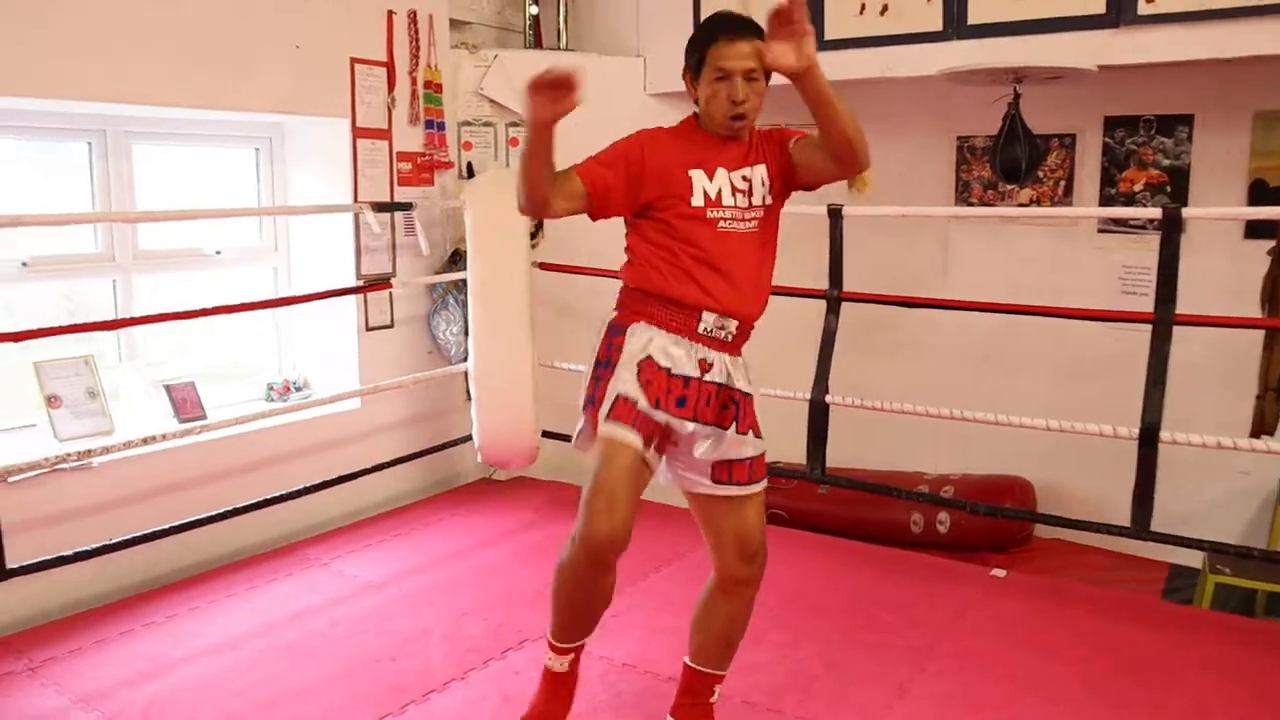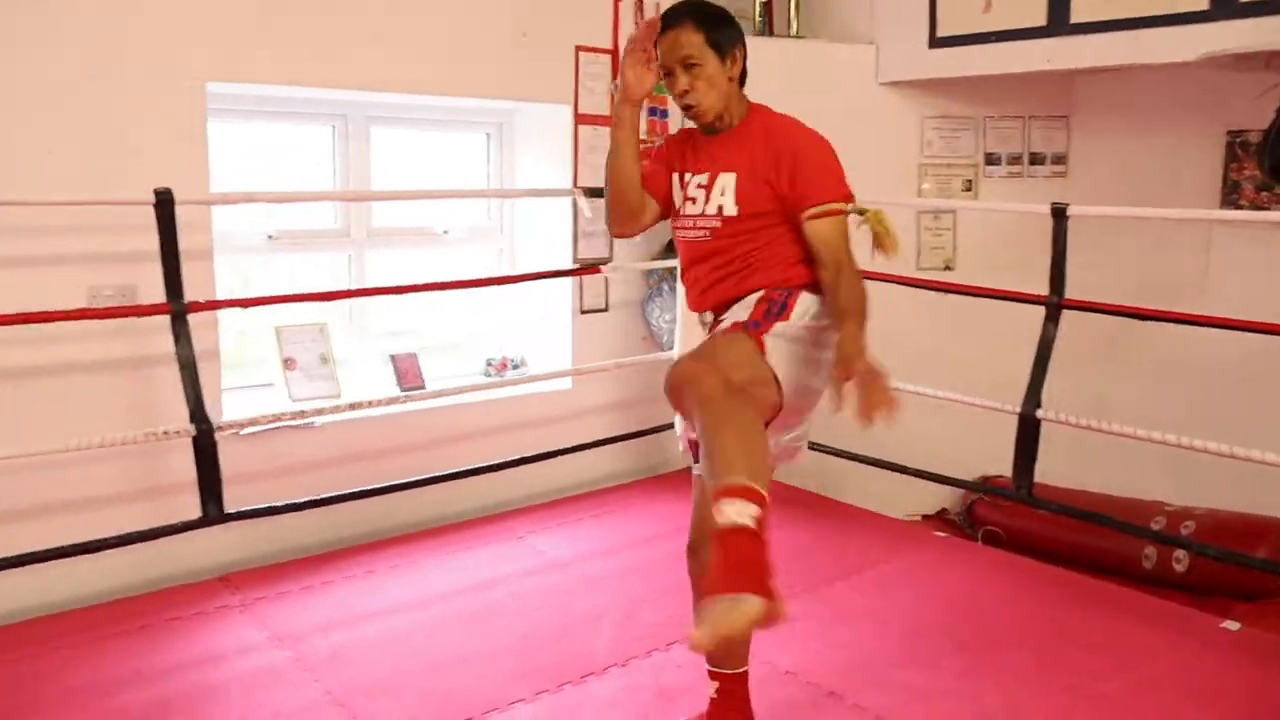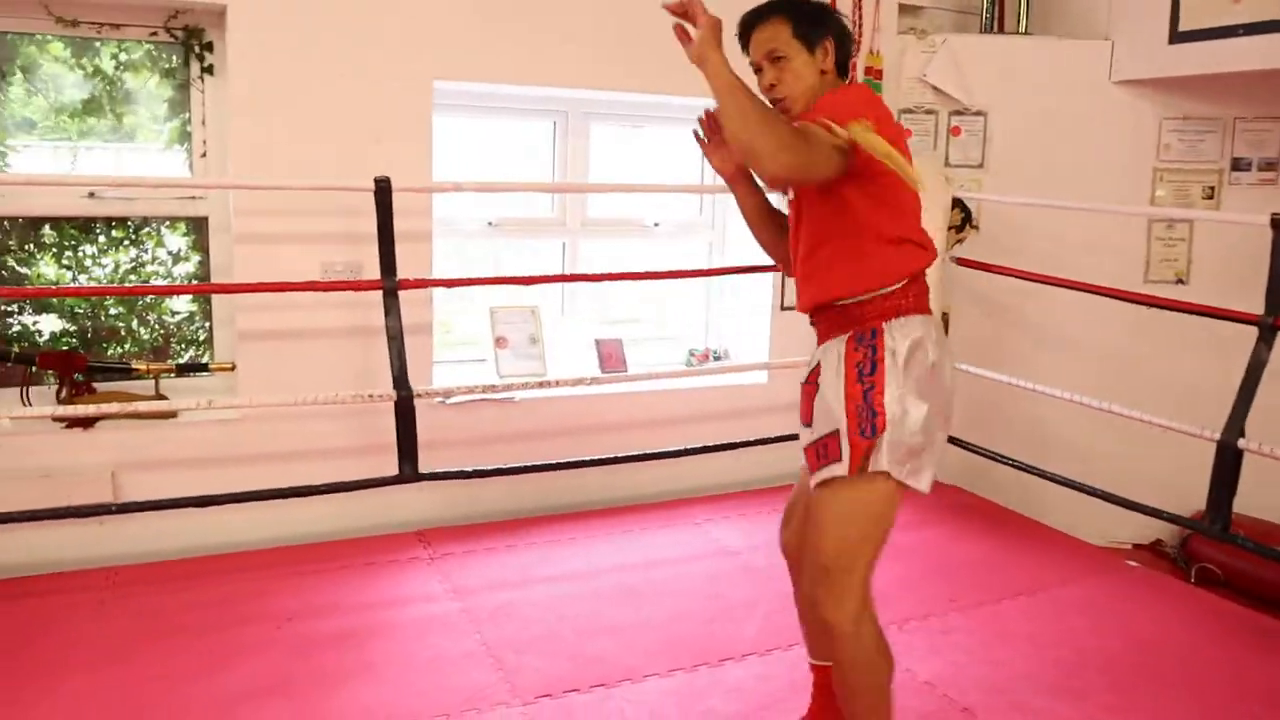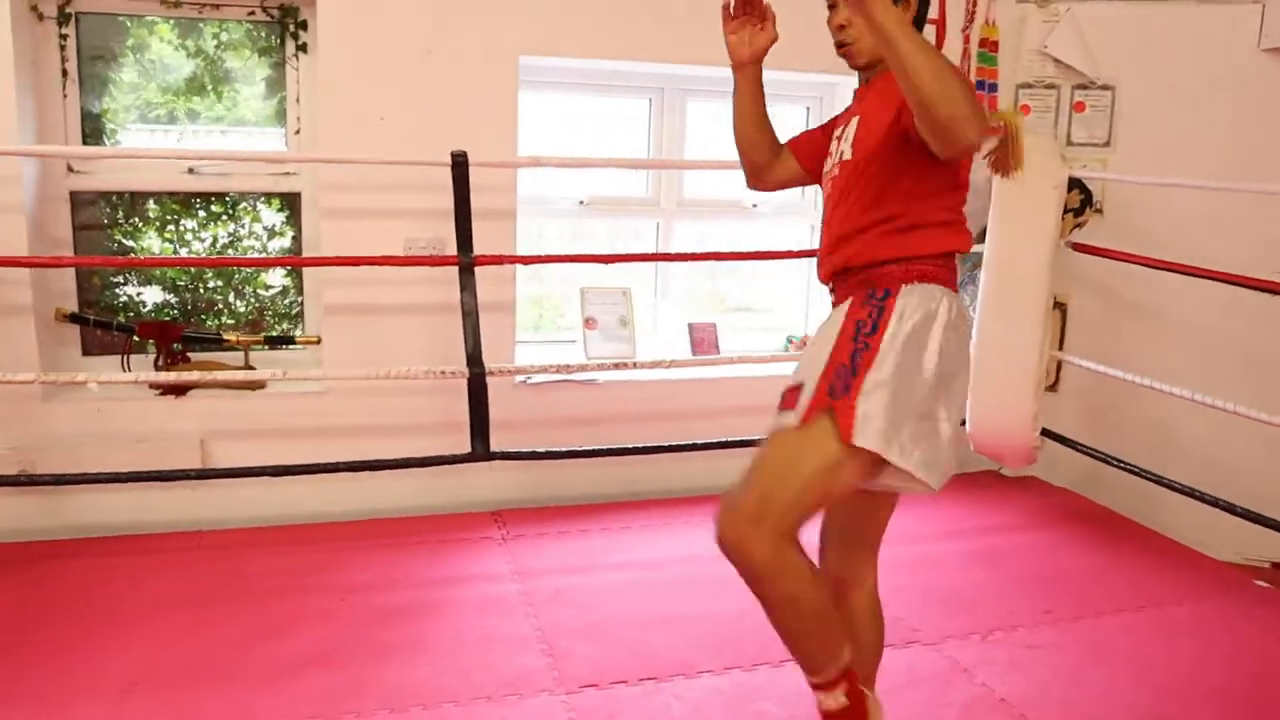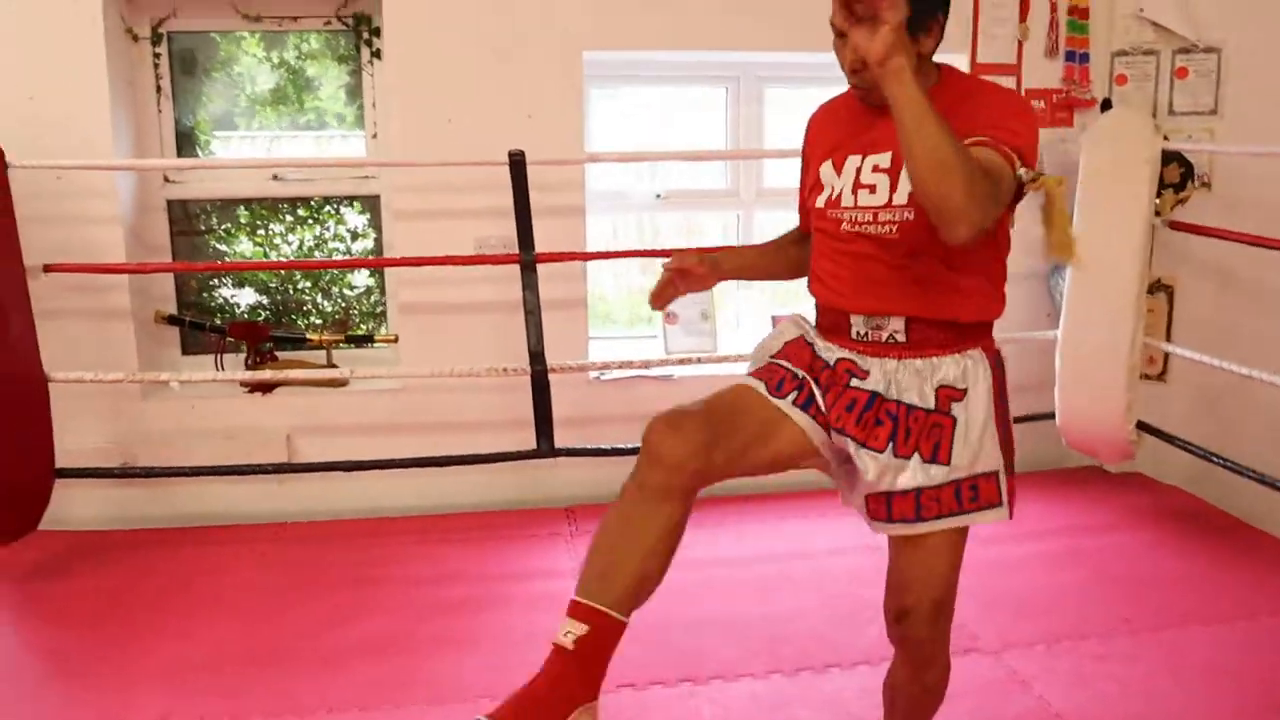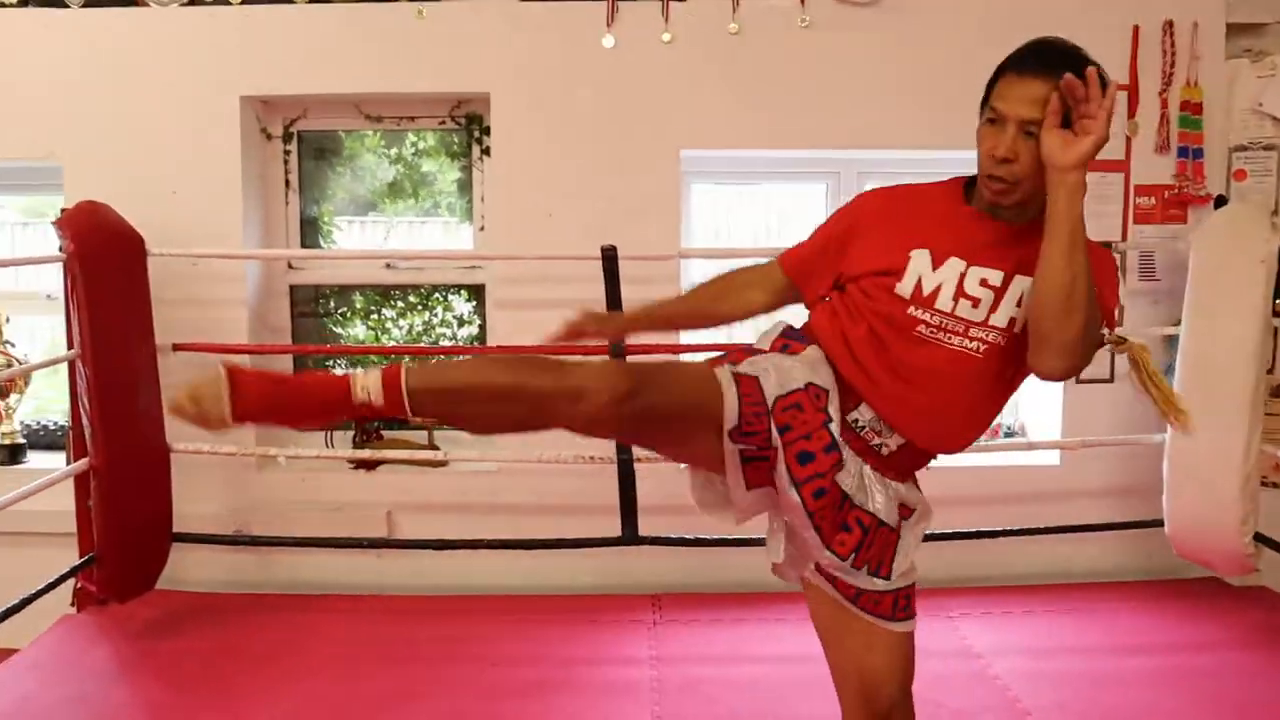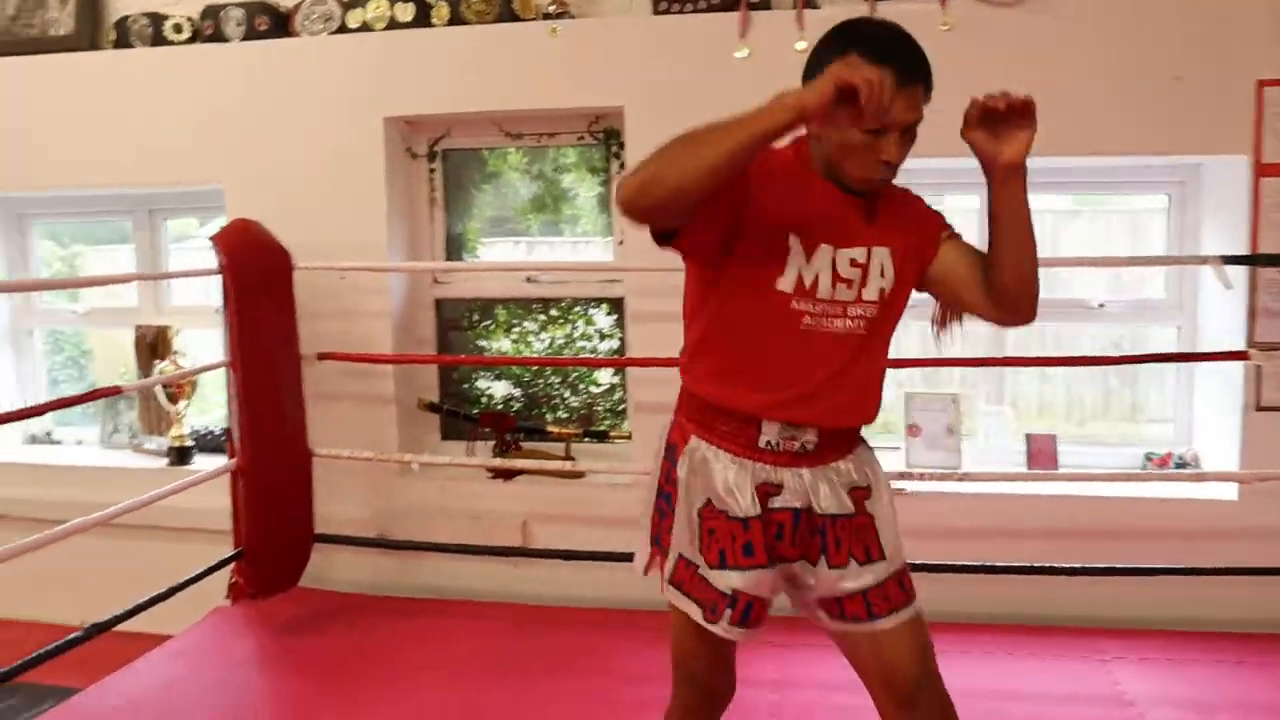
dt=0.7s
person 1, frame 1
left shoulder: (770, 152)
right shoulder: (648, 152)
left elbow: (851, 158)
right elbow: (543, 202)
left wrist: (806, 74)
right wrist: (541, 127)
left hip: (721, 369)
right hip: (651, 348)
left knee: (743, 561)
right knee: (601, 538)
person 1, frame 2
left shoulder: (792, 145)
right shoulder: (677, 154)
left elbow: (839, 265)
right elbow: (623, 219)
left wrist: (854, 352)
right wrist: (629, 105)
left hip: (790, 327)
right hip: (735, 350)
left knee: (695, 377)
right knee: (708, 551)
left ankle: (745, 579)
person 1, frame 3
left shoulder: (853, 112)
right shoulder: (824, 143)
left elbow: (784, 161)
right elbow: (793, 253)
left wrist: (713, 62)
right wrist: (734, 171)
left hip: (881, 360)
right hip: (862, 361)
left knee: (836, 587)
right knee: (803, 538)
person 1, frame 4
left shoulder: (917, 89)
right shoulder: (867, 103)
left elbow: (962, 135)
right elbow: (764, 170)
right wrist: (747, 67)
left hip: (893, 326)
right hip: (867, 328)
left knee: (746, 526)
right knee: (844, 563)
person 1, frame 5
left shoulder: (995, 113)
right shoulder: (829, 124)
left elbow: (961, 220)
left wrist: (894, 69)
right wrist: (714, 266)
left hip: (936, 385)
right hip: (828, 359)
left knee: (919, 620)
right knee: (670, 448)
person 1, frame 6
left shoulder: (1087, 266)
right shoulder: (887, 212)
left elbow: (1058, 356)
right elbow: (766, 282)
left wrist: (1066, 179)
right wrist: (628, 318)
left hip: (874, 482)
right hip: (790, 405)
right knee: (601, 394)
right ankle: (326, 394)
person 1, frame 7
left shoulder: (907, 219)
right shoulder: (739, 183)
left elbow: (1011, 305)
right elbow: (637, 195)
left wrist: (1005, 173)
right wrist: (790, 104)
left hip: (834, 480)
right hip: (723, 470)
